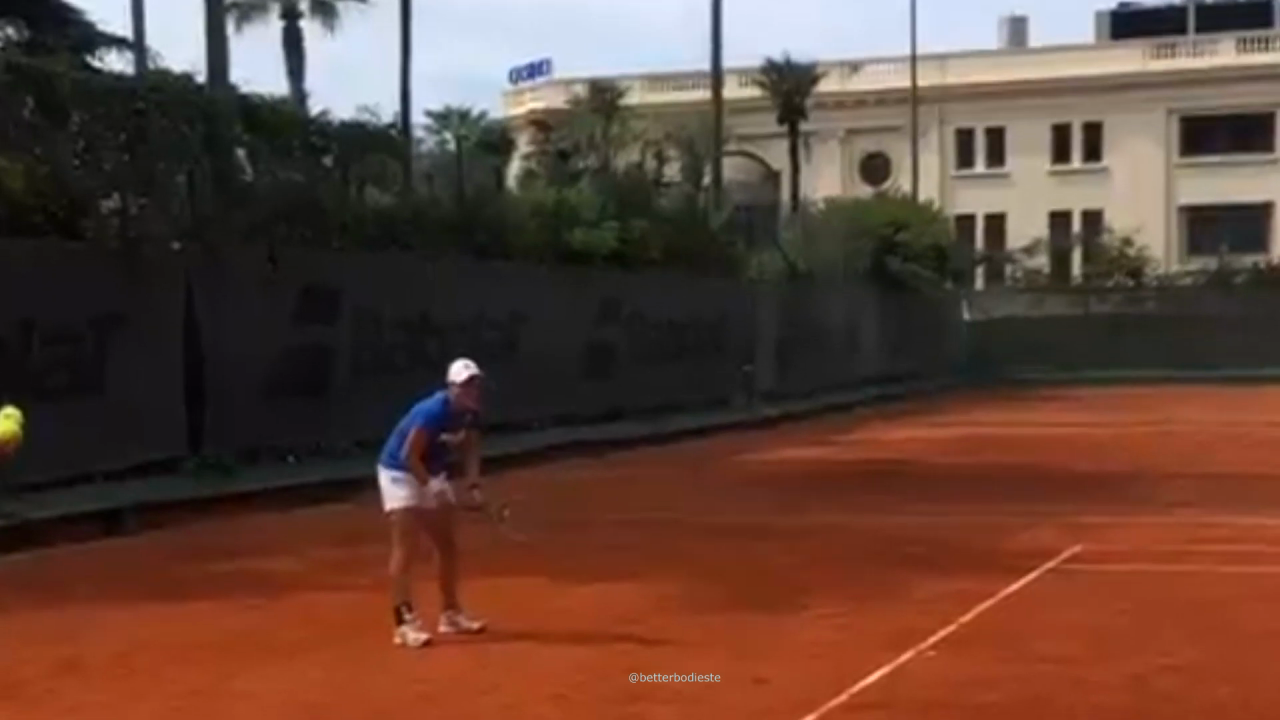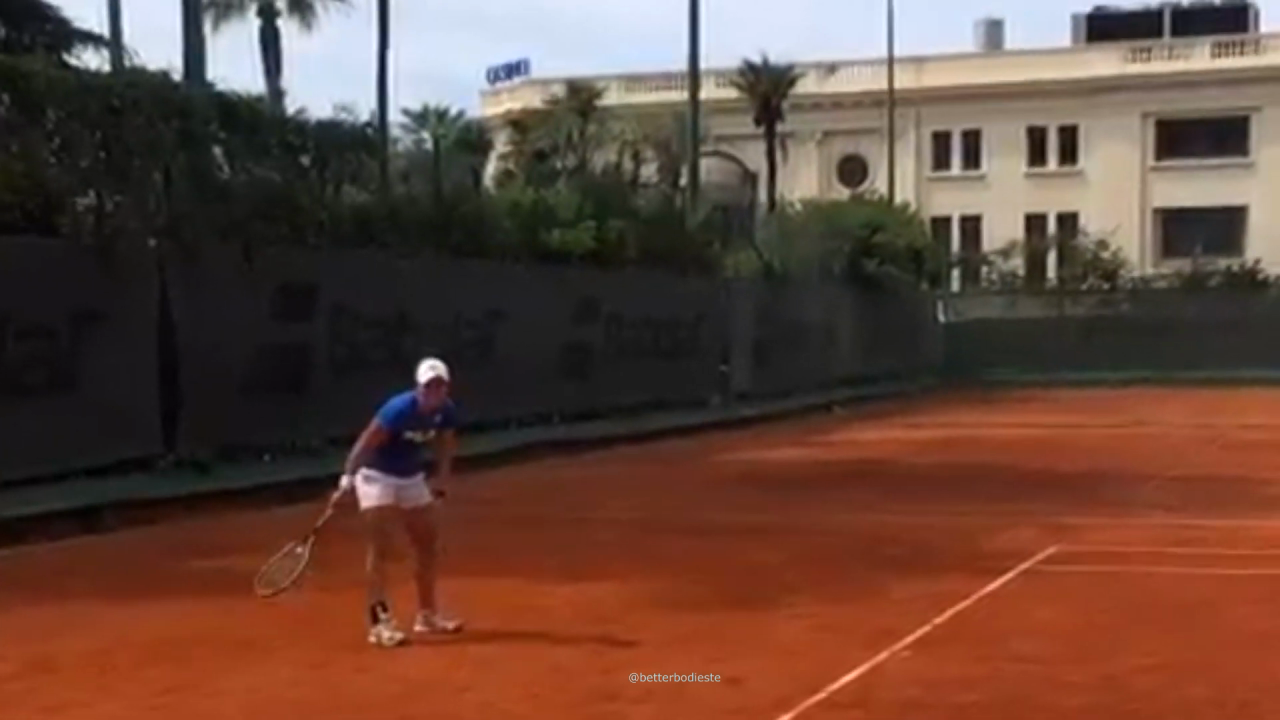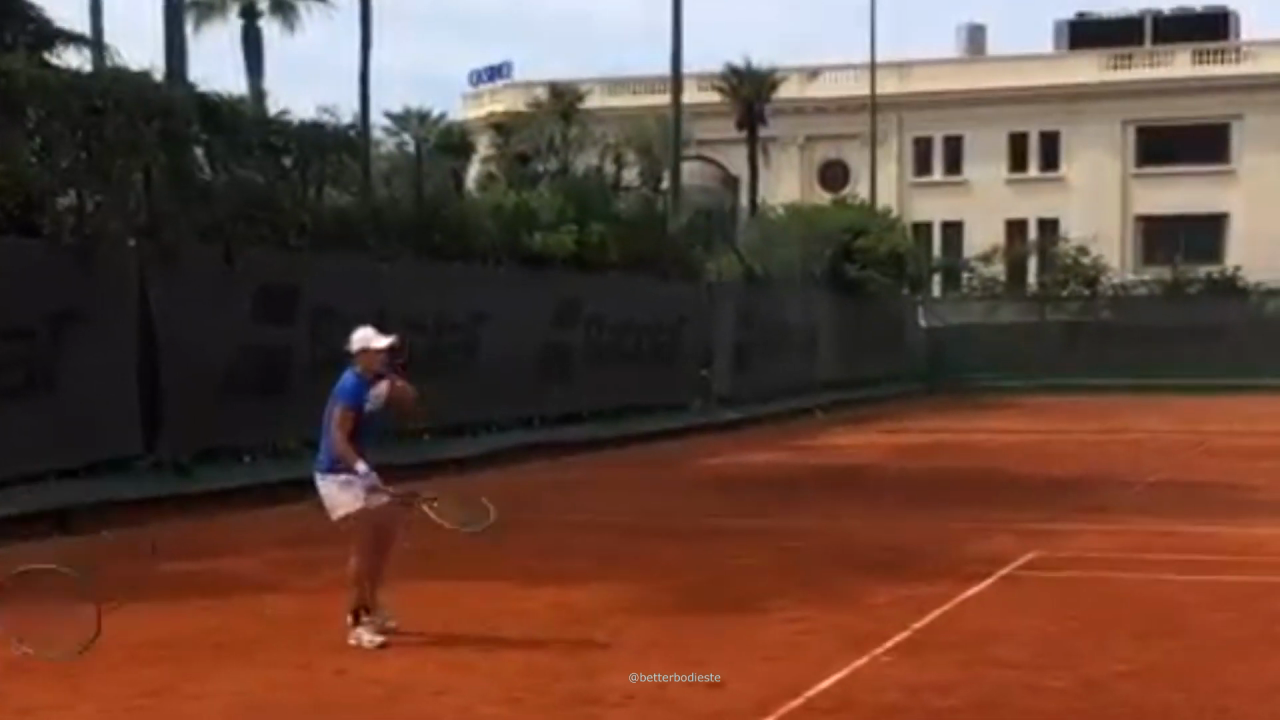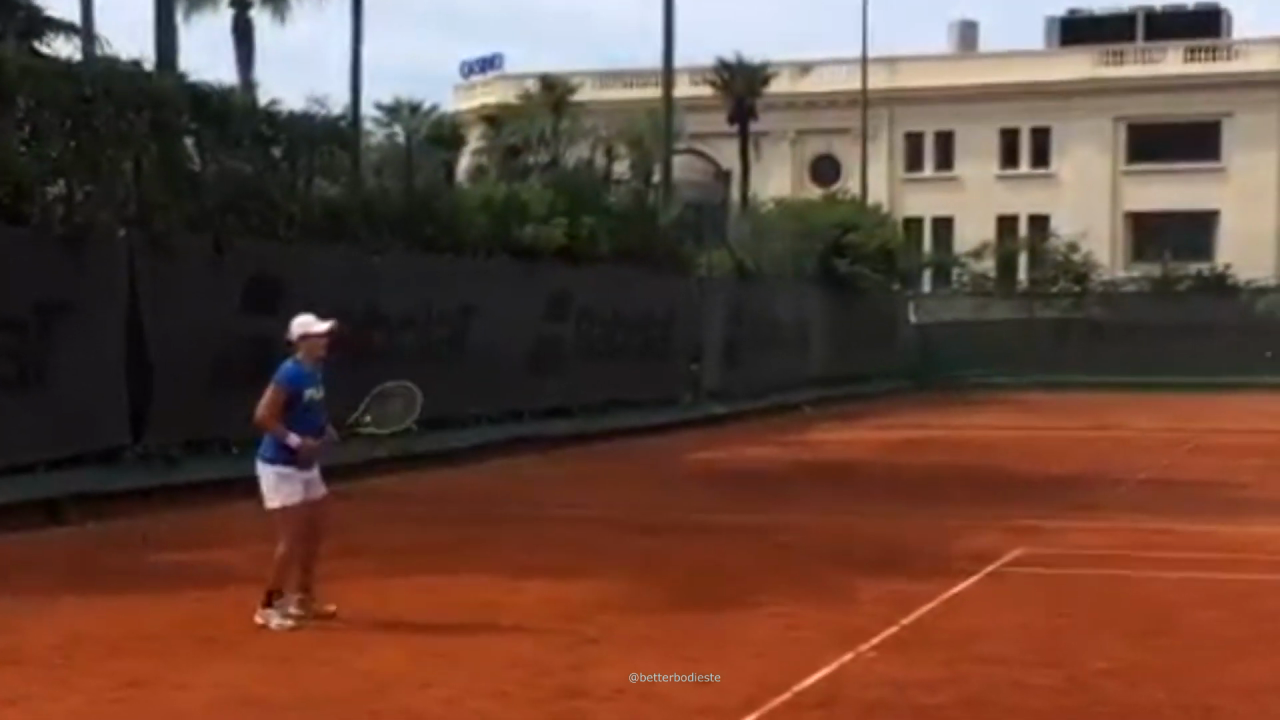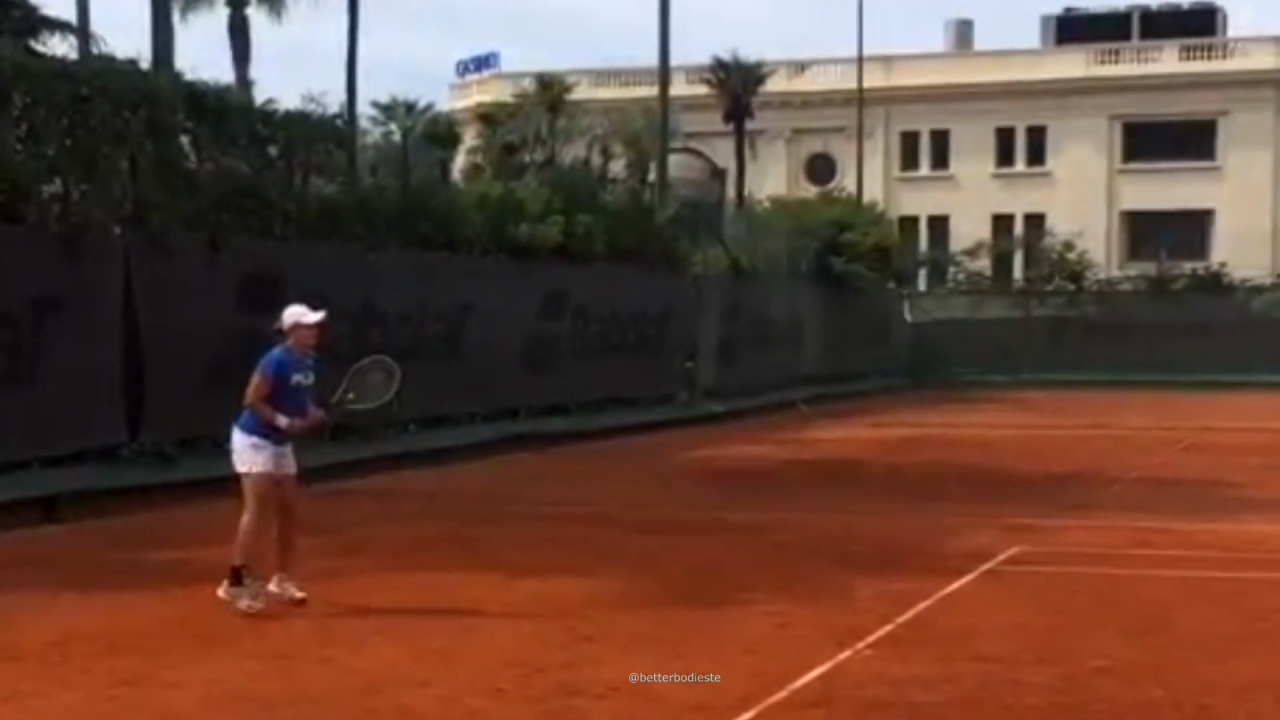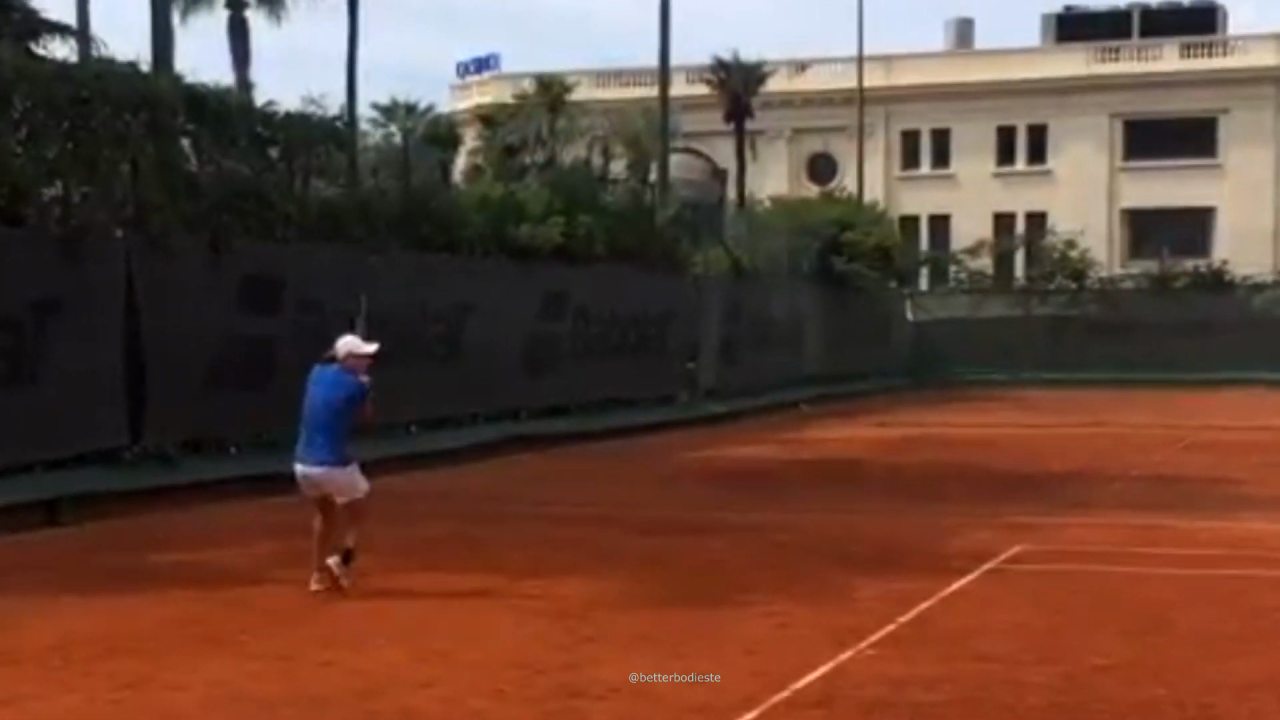
dt=0.7s
person 1, frame 1
left shoulder: (470, 412)
right shoulder: (432, 411)
left elbow: (470, 449)
right elbow: (409, 456)
left wrist: (473, 484)
right wrist: (434, 488)
left hip: (433, 476)
right hip: (400, 474)
left knee: (448, 546)
right knee: (405, 548)
left ankle: (451, 614)
right ankle: (405, 623)
person 1, frame 2
left shoulder: (446, 411)
right shoulder: (398, 409)
left elbow: (444, 449)
right elbow: (363, 445)
right wrist: (346, 482)
left hip: (412, 477)
right hip: (376, 474)
left knee: (428, 544)
right knee: (380, 546)
left ankle: (427, 614)
right ankle: (380, 621)
person 1, frame 3
left shoulder: (377, 377)
right shoulder: (349, 387)
left elbow: (410, 396)
right elbow: (338, 439)
left wrist: (391, 385)
right wrist: (364, 472)
left hip: (360, 475)
right hip: (337, 475)
left knee: (386, 535)
right knee: (364, 545)
left ankle: (371, 608)
right ankle: (360, 624)
person 1, frame 4
left shoulder: (316, 371)
right shoulder: (289, 374)
right elbow: (262, 416)
left wrist: (325, 429)
right wrist: (295, 440)
left hip: (305, 465)
right hip: (279, 465)
left knee: (314, 533)
right knee: (293, 539)
left ankle: (303, 599)
right ankle: (269, 606)
person 1, frame 5
left shoulder: (308, 359)
right shoulder: (276, 360)
right elbow: (251, 400)
left wrist: (311, 412)
right wrist: (286, 422)
left hip: (280, 444)
right hip: (254, 439)
left knee: (287, 512)
right knee: (258, 511)
left ankle: (281, 581)
right ankle: (235, 582)
person 1, frame 6
left shoulder: (317, 373)
right shoulder: (357, 386)
right elbow: (366, 413)
left hip: (304, 464)
right hip: (335, 466)
left knee: (326, 516)
right knee: (356, 517)
left ankle: (320, 574)
right ankle: (340, 561)
